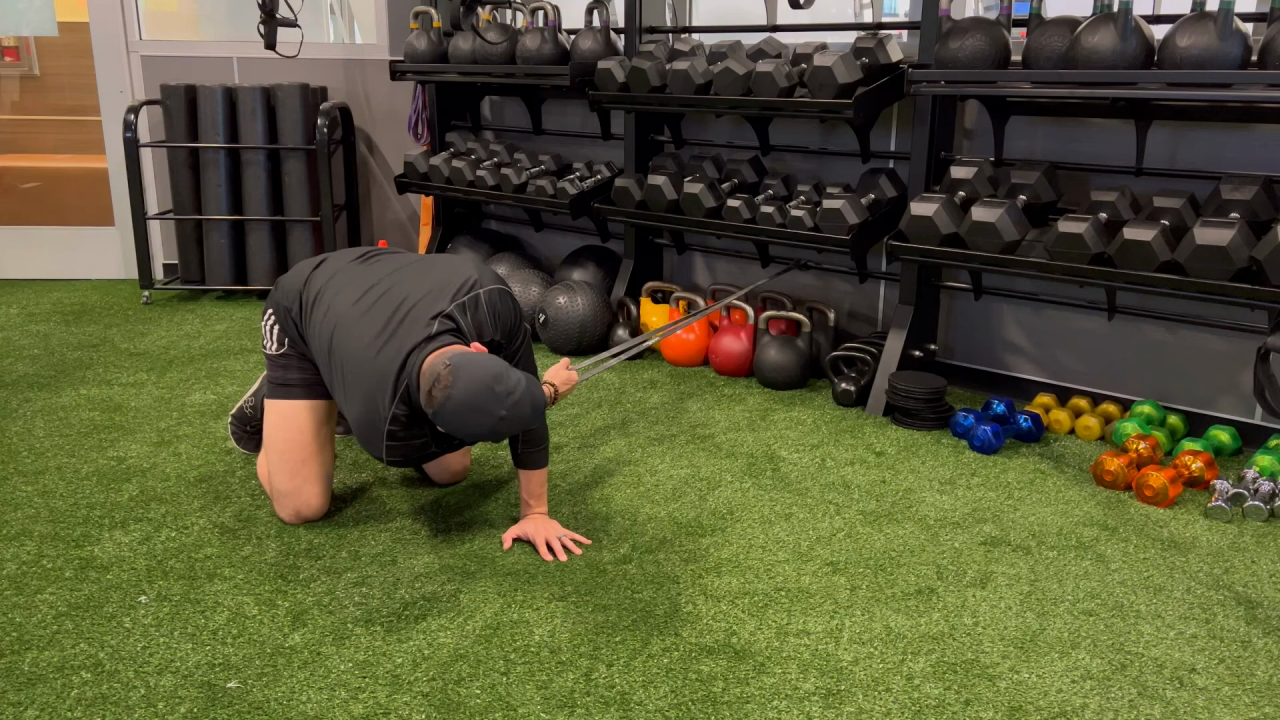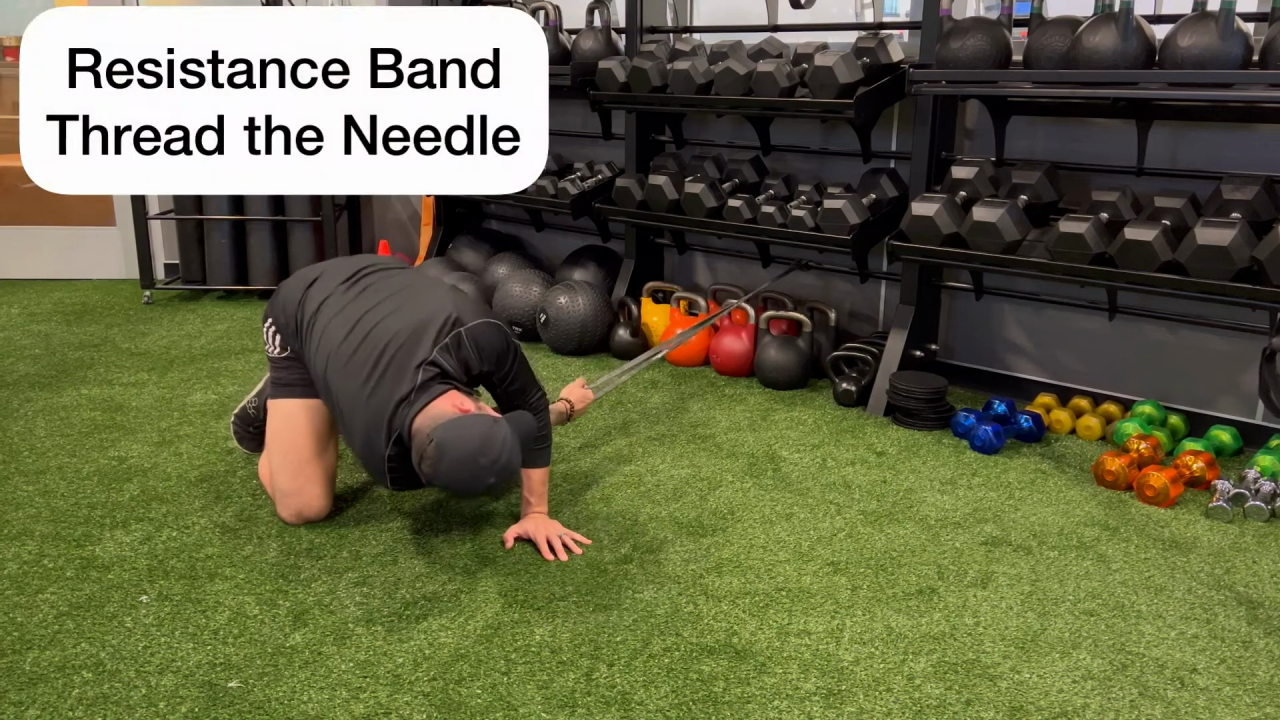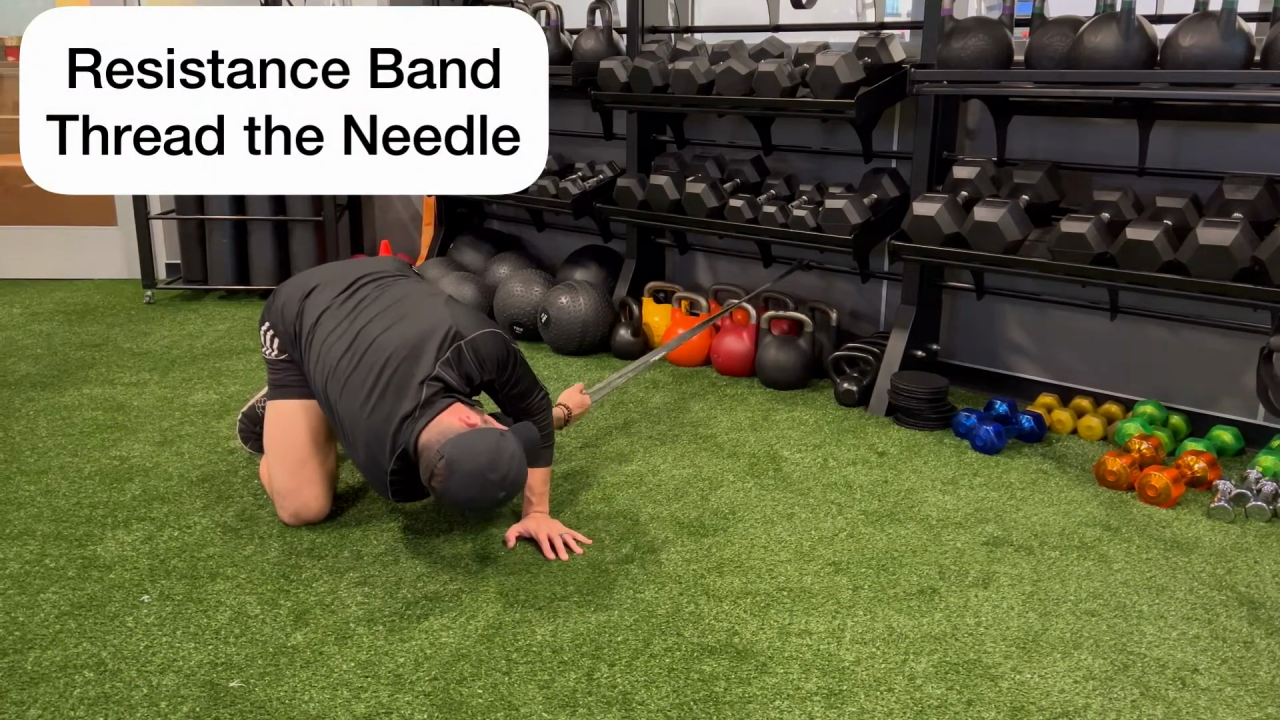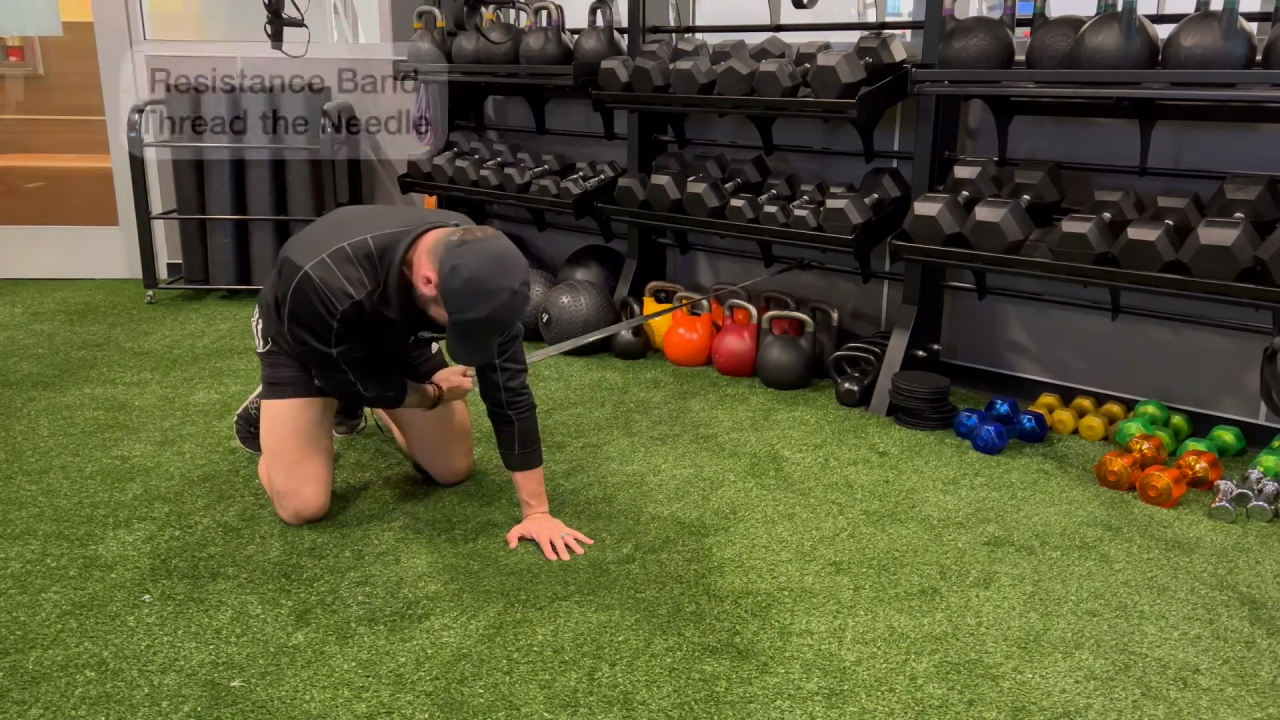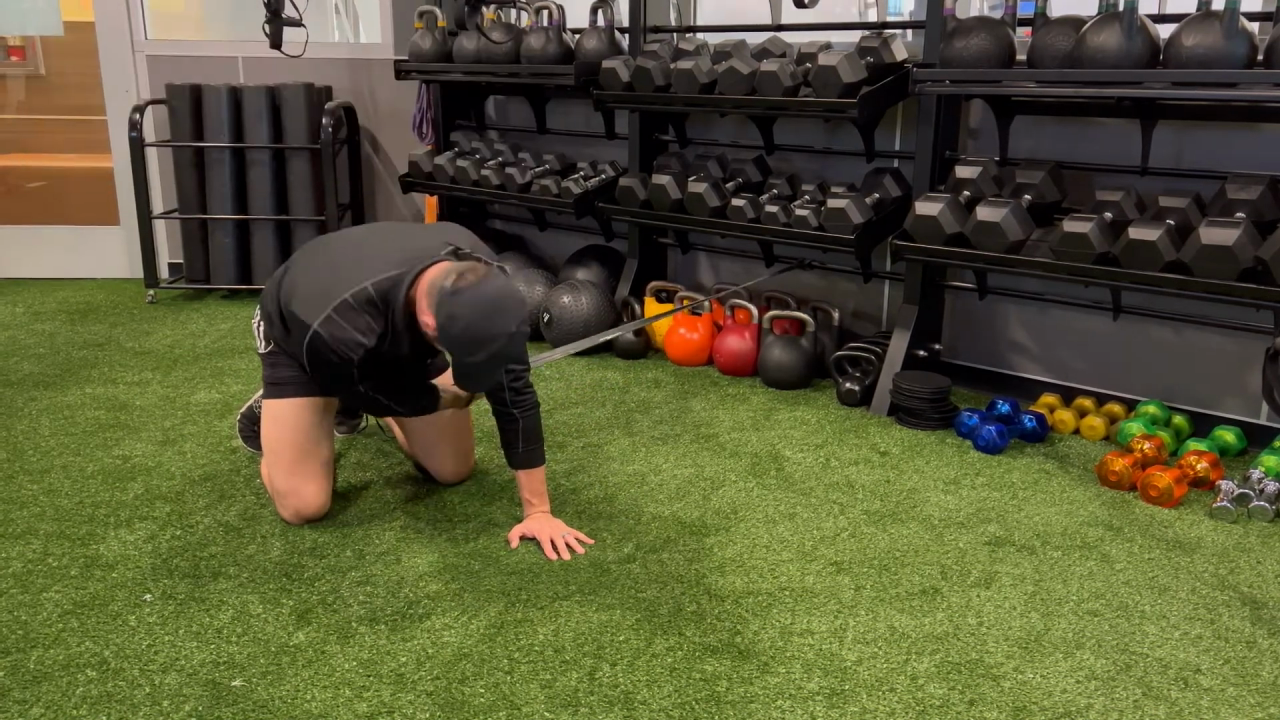
dt=1s
person 1, frame 1
left shoulder: (488, 299)
right shoulder: (384, 428)
left elbow: (524, 407)
left wrist: (535, 512)
right wrist: (551, 391)
left knee: (452, 472)
right knee: (300, 508)
right ankle: (271, 402)
person 1, frame 2
left shoulder: (476, 334)
left elbow: (529, 408)
left wrist: (536, 512)
right wrist: (565, 408)
left knee: (460, 468)
right knee: (302, 507)
right ankle: (273, 404)
person 1, frame 3
left shoulder: (479, 344)
left elbow: (532, 408)
left wrist: (537, 512)
right wrist: (564, 413)
left knee: (466, 472)
right knee: (302, 509)
right ankle: (273, 412)
person 1, frame 4
left shoulder: (480, 269)
right shoulder: (326, 281)
left elbow: (507, 385)
right elbow: (353, 380)
left wrist: (537, 511)
right wrist: (435, 394)
right hip: (301, 340)
left knee: (454, 471)
right knee: (302, 507)
left ankle: (352, 406)
right ankle: (268, 411)
person 1, frame 5
left shoulder: (485, 279)
right shoulder: (336, 329)
left elbow: (514, 390)
right elbow: (388, 400)
left wrist: (538, 510)
right wrist: (461, 394)
right hip: (298, 338)
left knee: (454, 471)
right knee: (303, 506)
left ankle: (351, 406)
right ankle: (271, 409)
